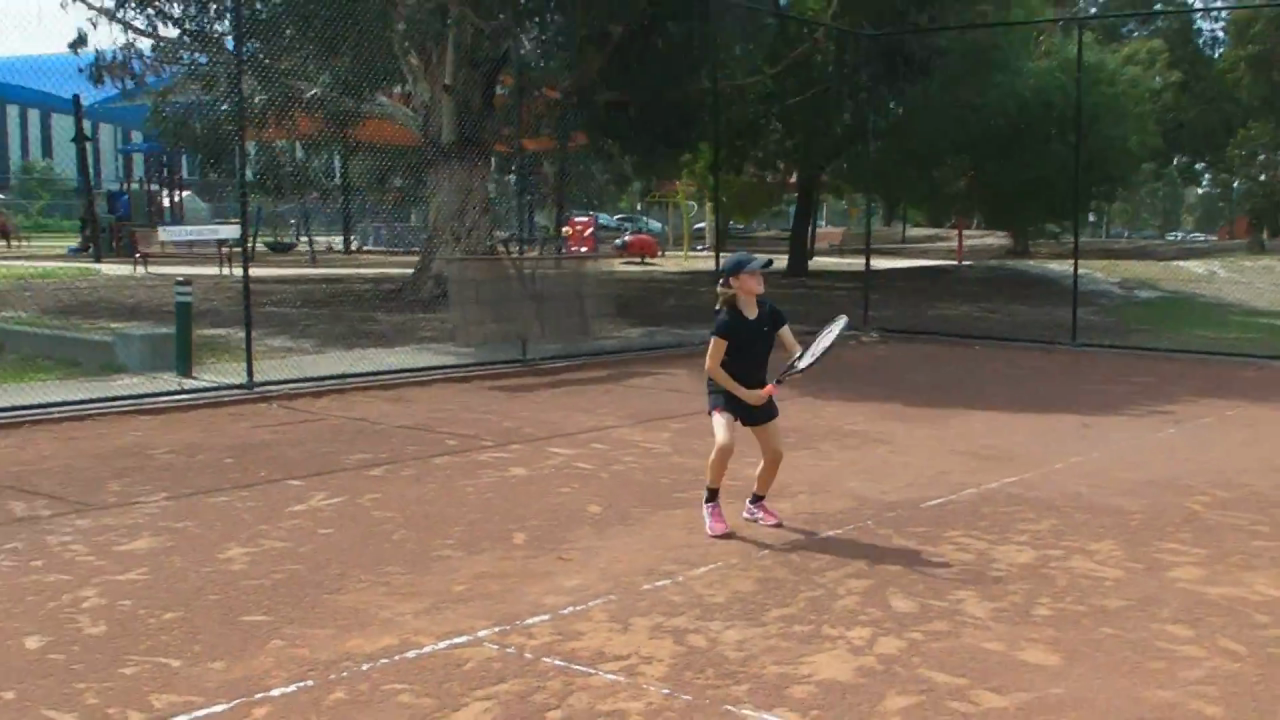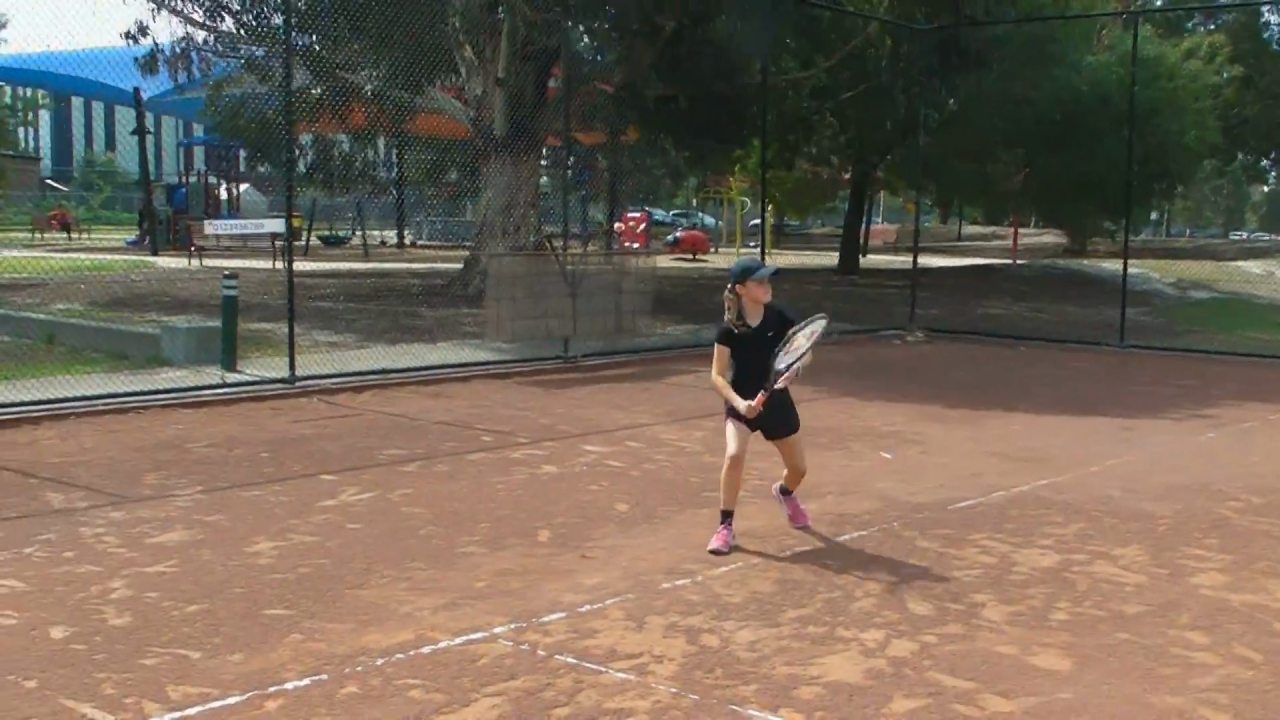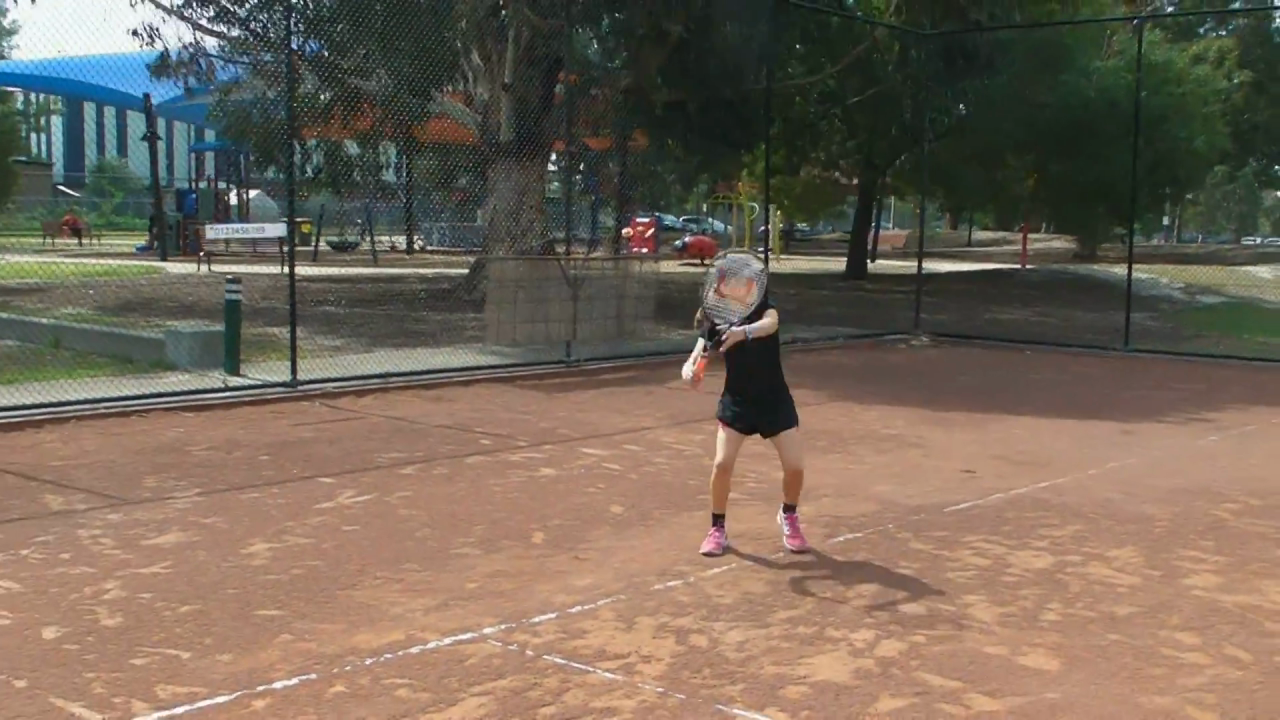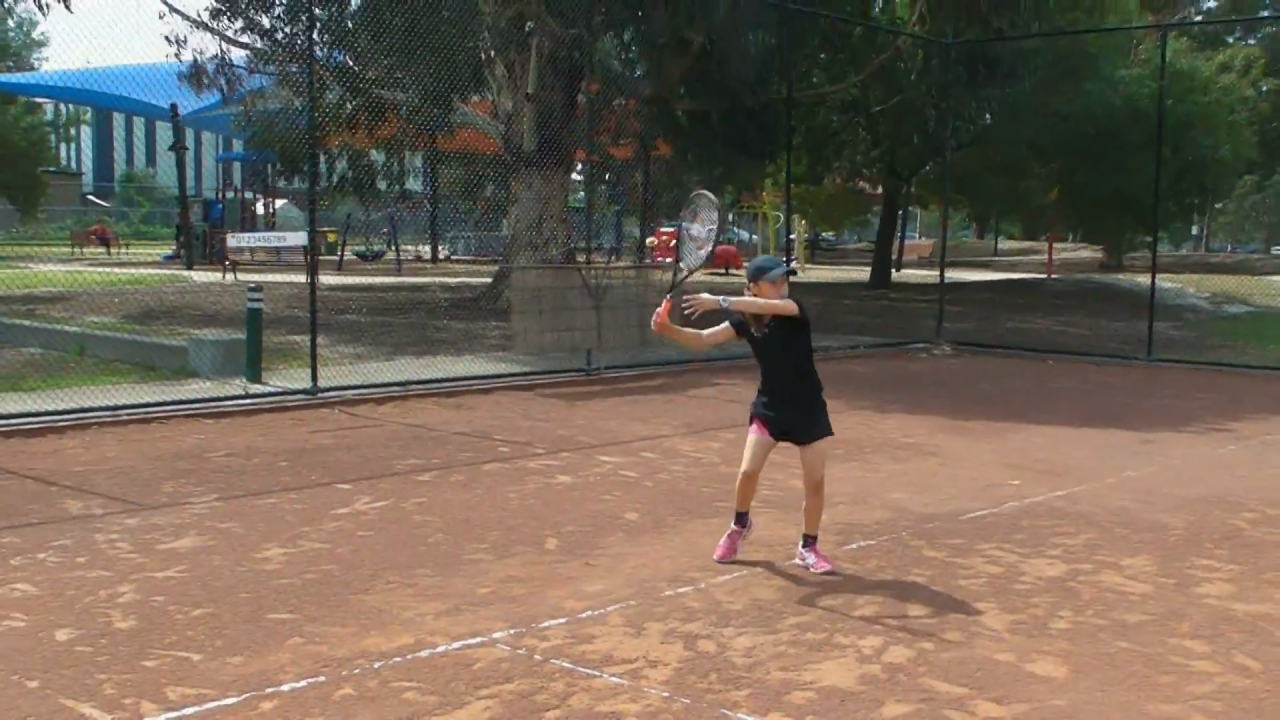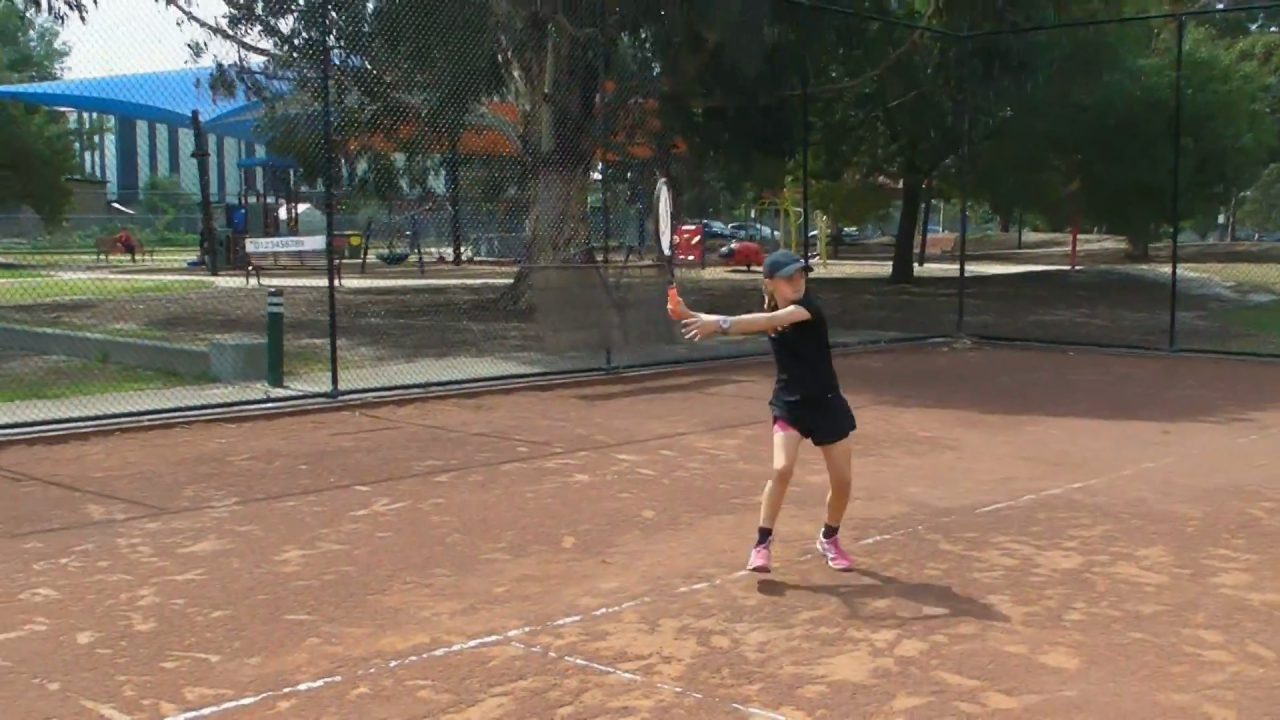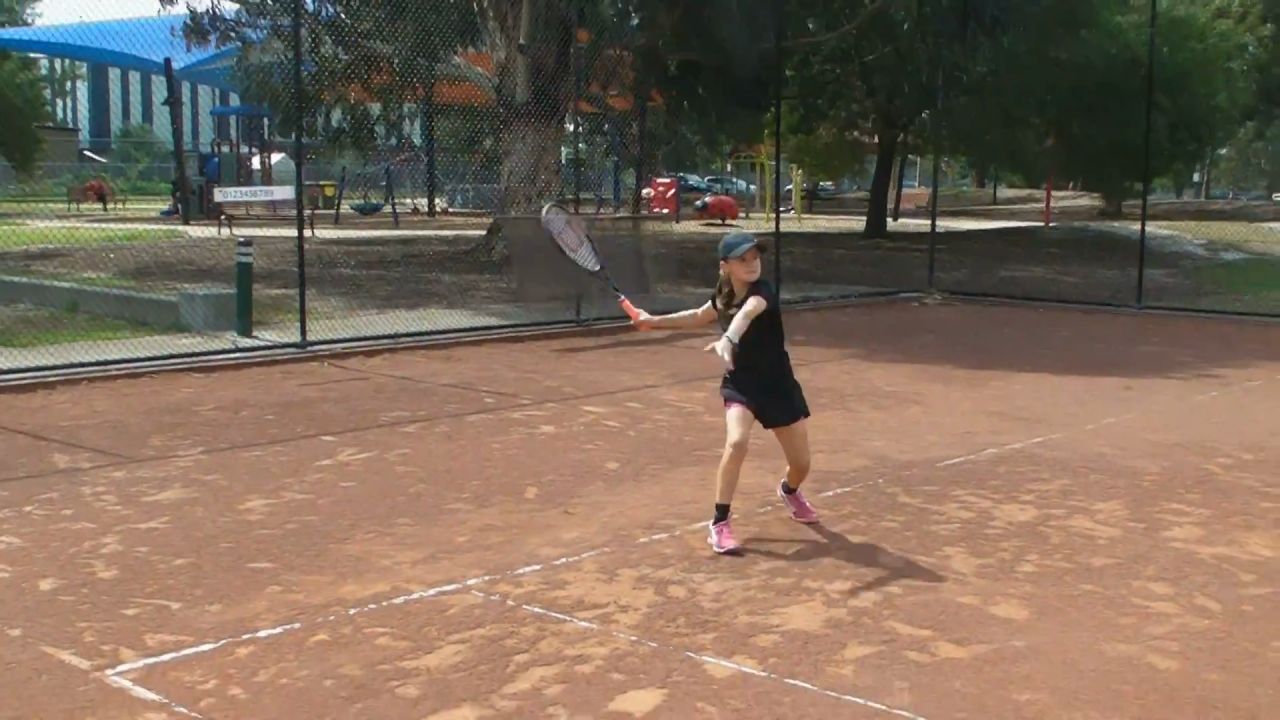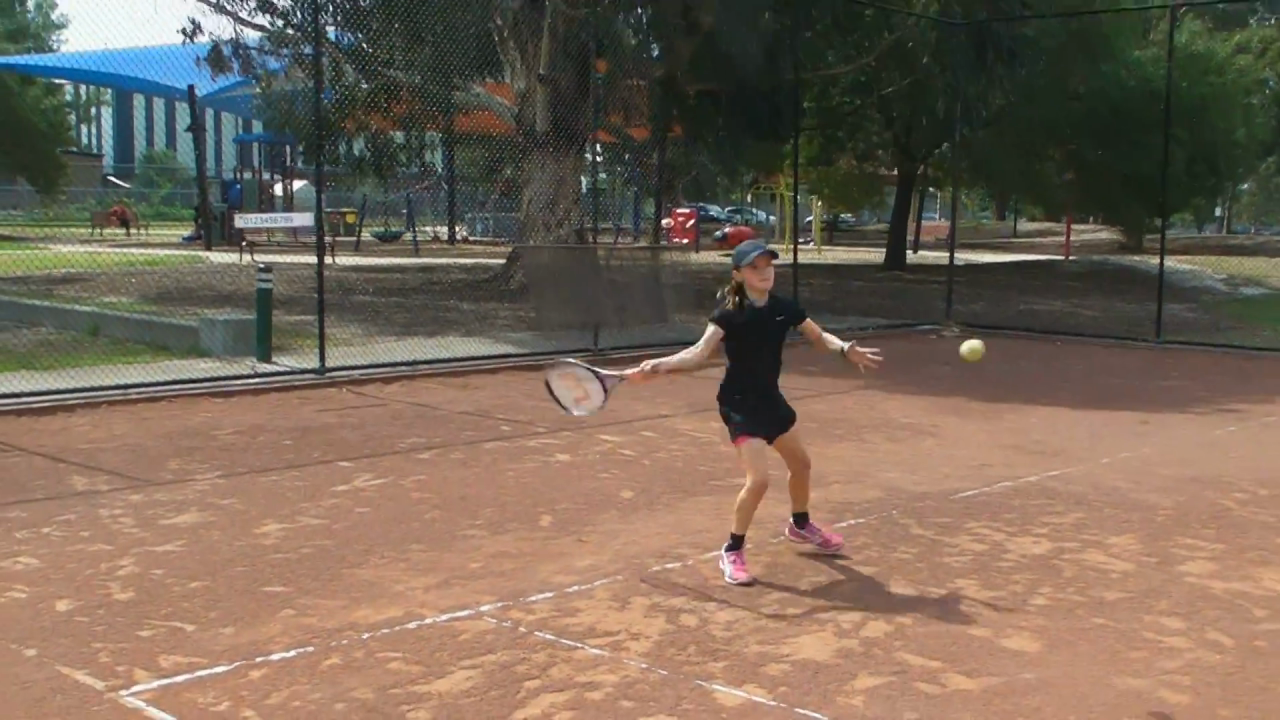
dt=0.2s
person 1, frame 1
left shoulder: (771, 313)
right shoulder: (727, 320)
left elbow: (794, 347)
right elbow: (711, 366)
right wrist: (742, 392)
left hip: (758, 391)
right hip: (726, 391)
left knee: (774, 453)
right knee: (725, 445)
left ankle: (755, 505)
right ankle: (711, 502)
person 1, frame 2
left shoulder: (779, 316)
right shoulder: (729, 328)
left elbow: (804, 352)
right elbow: (717, 374)
left wrist: (792, 370)
right wrist: (737, 402)
left hip: (776, 401)
right hip: (742, 402)
left knee: (798, 468)
right knee: (734, 456)
left ankle: (784, 492)
right ankle: (726, 526)
person 1, frame 3
left shoulder: (766, 313)
right shoulder: (714, 328)
left elbow: (768, 325)
right elbow: (694, 361)
left wrist: (745, 331)
right wrist: (690, 373)
left hip: (775, 402)
right hip: (737, 403)
left knee: (795, 468)
right knee: (722, 466)
left ankle: (788, 514)
right ankle: (717, 530)
person 1, frame 4
left shoulder: (793, 309)
right shoulder: (746, 322)
left elbow: (765, 306)
right elbow: (701, 340)
left wrist: (719, 302)
right wrist: (668, 328)
left hip: (808, 407)
right hip: (770, 406)
left knee: (815, 480)
right knee: (748, 471)
left ankle: (808, 548)
right ankle: (738, 527)
person 1, frame 5
left shoulder: (809, 308)
right shoulder: (767, 314)
left elbow: (771, 320)
right elbow: (738, 323)
left wrist: (720, 324)
right wrist: (690, 316)
left hip: (825, 403)
right hip: (789, 405)
left knee: (842, 481)
right knee: (782, 469)
left ankle: (830, 540)
right ankle: (763, 543)
person 1, frame 6
left shoulder: (762, 292)
right shoulder: (723, 296)
left elbow: (745, 314)
right elbow: (699, 317)
left wrist: (727, 340)
right wrist: (655, 321)
left hip: (779, 387)
right hip: (740, 387)
left knee: (801, 462)
right knee: (736, 444)
left ankle: (790, 492)
right ankle: (720, 523)
person 1, frame 7
left shoulder: (783, 304)
right shoulder: (732, 309)
left elbow: (819, 335)
right elbow: (699, 353)
left wrist: (847, 348)
right wrist: (661, 365)
left hip: (769, 400)
right hip: (741, 404)
left knee: (801, 463)
right knee: (759, 480)
left ankle: (802, 525)
right ankle: (733, 551)
